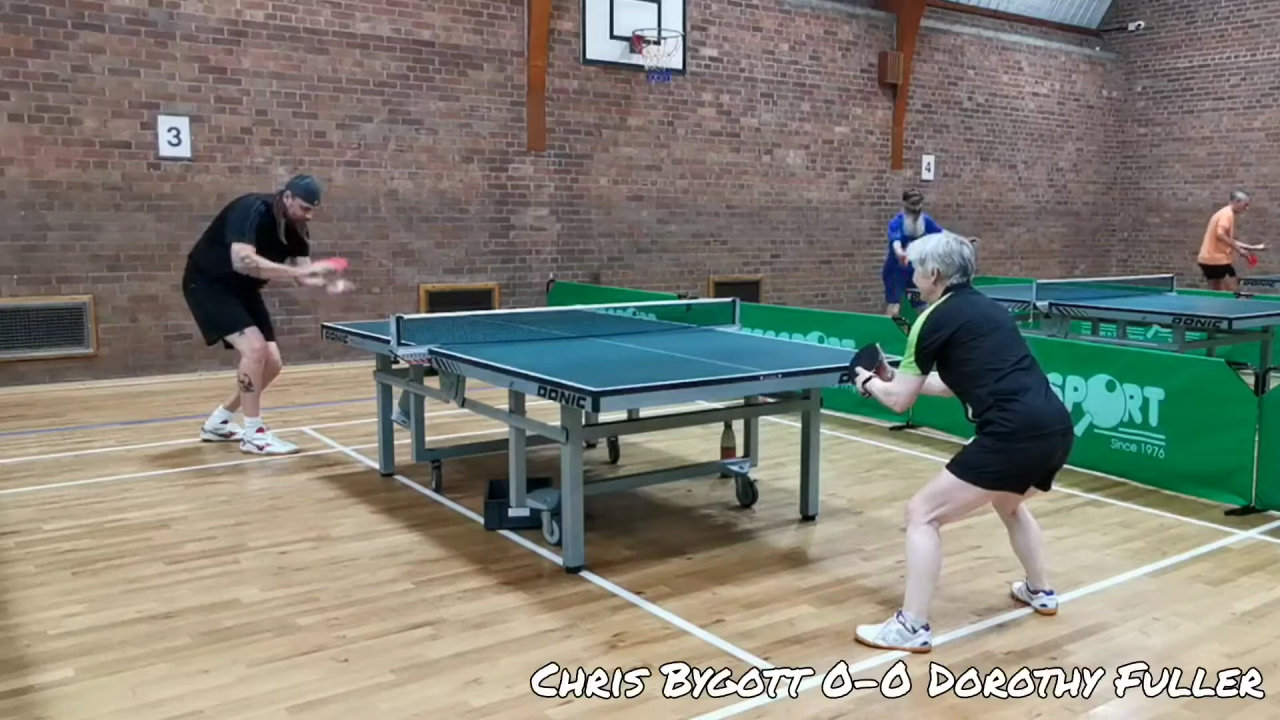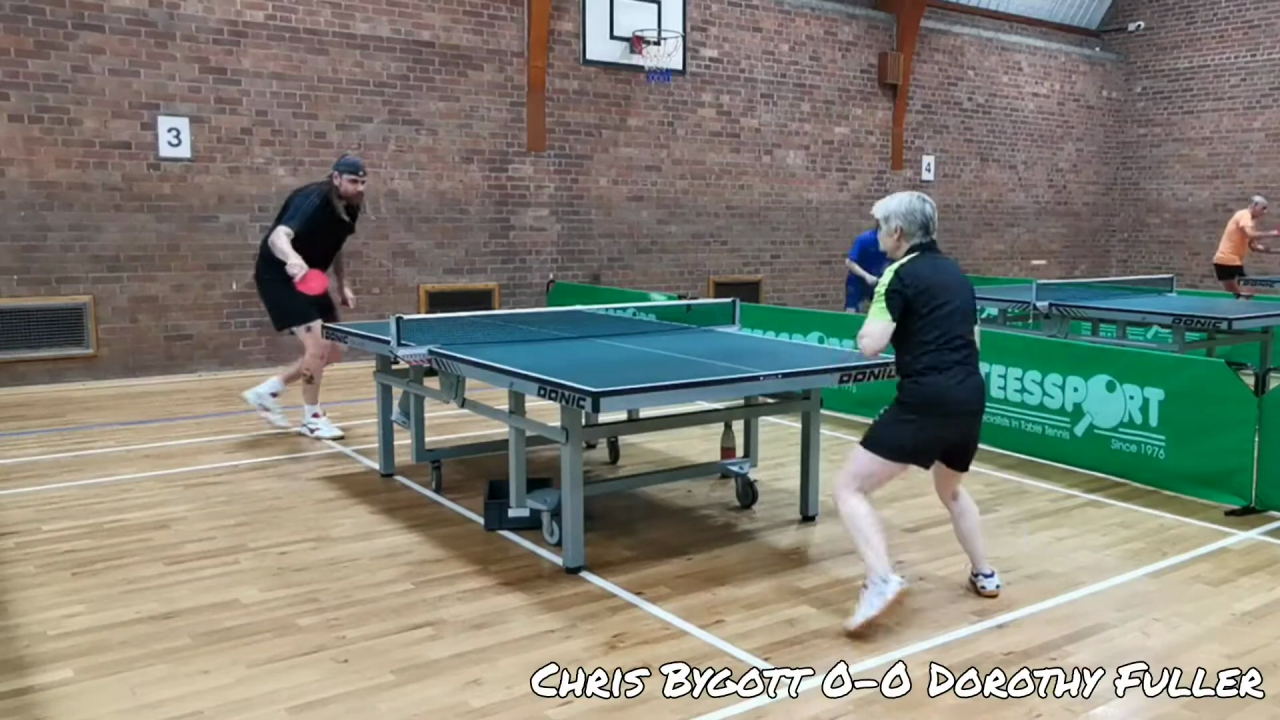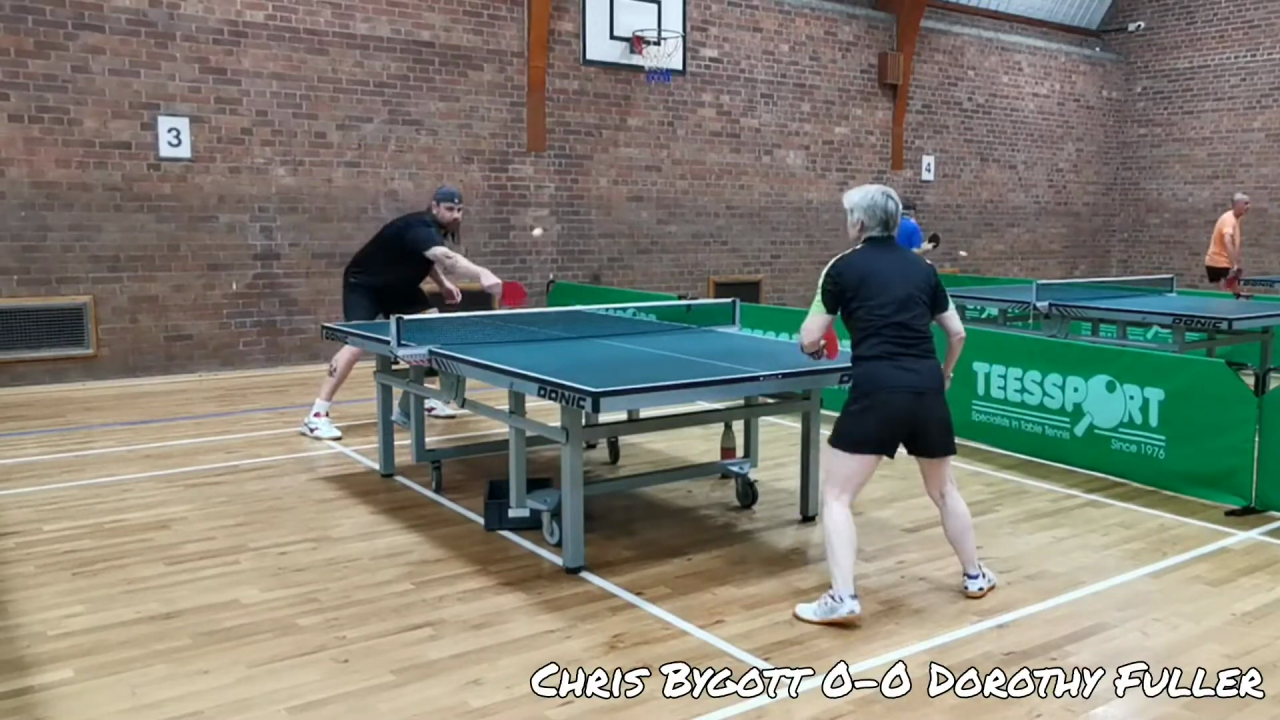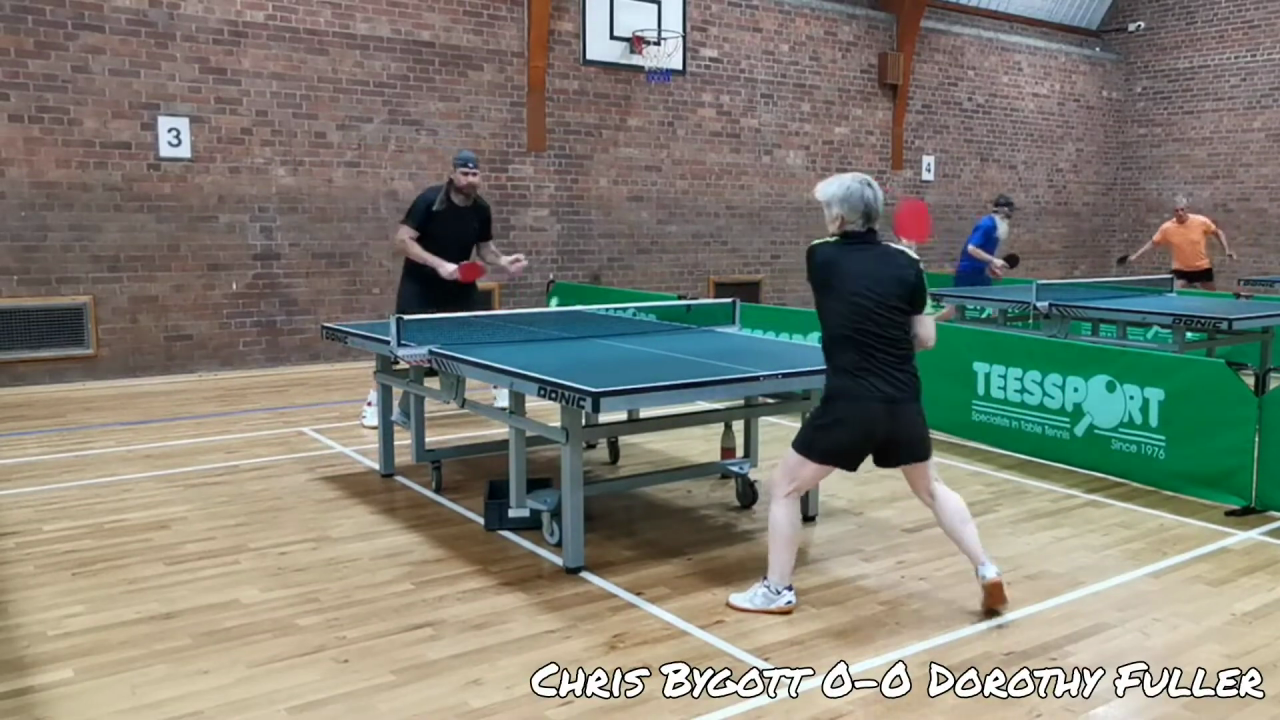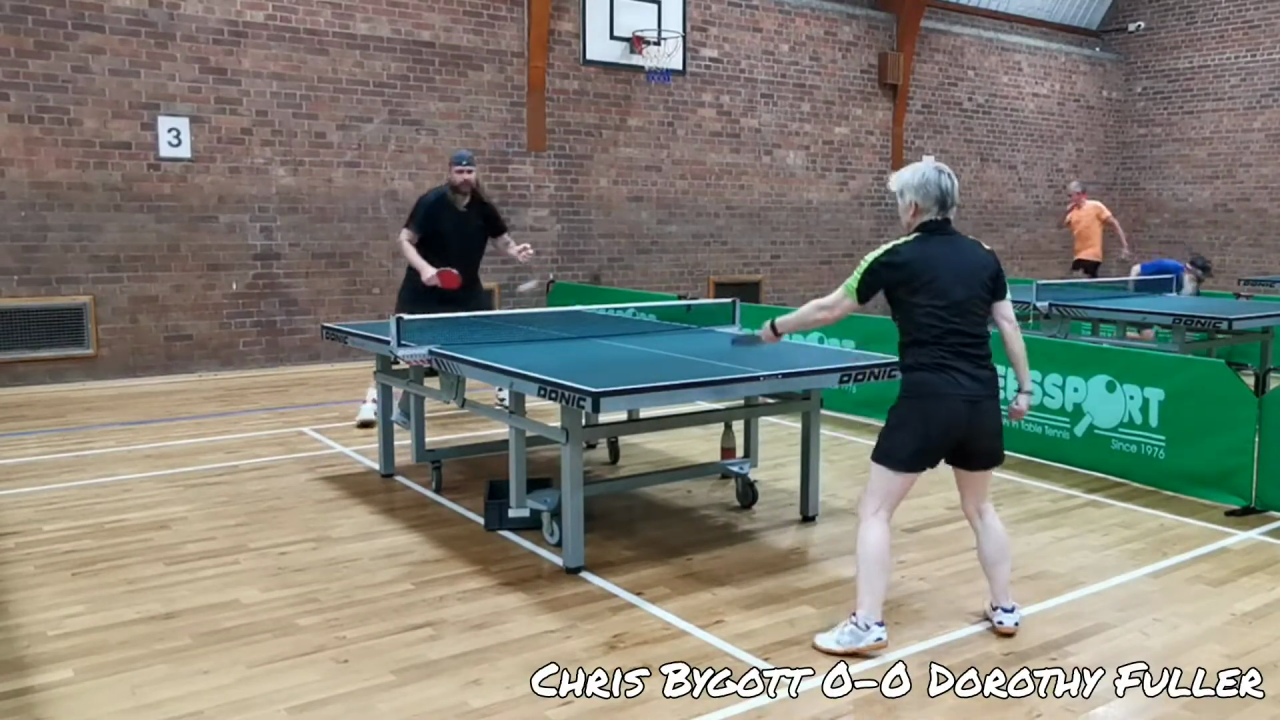
dt=1s
person 1, frame 1
left shoulder: (936, 318)
right shoulder: (985, 308)
left elbow: (899, 400)
left wrist: (868, 382)
right wrist: (895, 376)
left hip: (1016, 435)
right hip: (1056, 429)
left knee: (922, 514)
right knee: (1008, 503)
left ankle: (912, 627)
right ankle: (1040, 591)
person 1, frame 2
left shoulder: (901, 274)
right shoulder: (958, 276)
left elbow: (869, 345)
left wrist: (888, 334)
left hip: (923, 405)
right hip: (970, 403)
left knee: (849, 488)
right knee: (951, 491)
left ankle: (882, 578)
right ankle: (984, 575)
person 1, frame 3
left shoulder: (843, 267)
right shoulder: (922, 268)
left elbow: (808, 339)
right elbow: (957, 333)
left wrist: (816, 346)
right wrist: (943, 374)
left hip: (876, 391)
right hip: (927, 390)
left knee: (837, 495)
right knee: (942, 489)
left ankle: (843, 598)
right ankle: (975, 575)
person 1, frame 4
left shoulder: (820, 257)
right shoulder: (906, 263)
right elbow: (925, 338)
left hip: (848, 404)
right hip: (903, 403)
left knee: (783, 489)
right knee: (930, 490)
left ankle: (778, 591)
right ankle: (985, 572)
person 1, frame 5
left shoulder: (895, 258)
right shoulder: (983, 256)
left elbow: (829, 309)
right elbow: (1009, 326)
left wrist: (776, 327)
right wrist: (1024, 388)
left hip: (927, 398)
right hip: (981, 397)
left knee: (875, 511)
right knee: (979, 506)
left ankle: (866, 626)
right ankle: (1004, 609)
person 2, frame 1
left shoulder: (295, 227)
right shoulder: (252, 210)
left elbow: (300, 268)
right elbow: (242, 261)
left wrist: (325, 281)
right wrist: (299, 271)
left hip: (243, 291)
right hip: (207, 284)
left knee: (271, 364)
right knee: (254, 349)
left ankle: (218, 422)
right ankle: (254, 433)
person 2, frame 2
left shoulder: (349, 208)
right shoulder: (311, 201)
right elbow: (277, 238)
left wrist: (343, 284)
right wrist: (293, 259)
right hip: (278, 277)
left knee: (333, 349)
right knee: (318, 345)
left ankle: (266, 391)
right ankle: (311, 417)
person 2, frame 3
left shoulder: (439, 230)
right shoulder: (421, 229)
left elbow: (435, 262)
right elbow: (446, 258)
left wrist: (443, 284)
right wrist: (483, 274)
left hip: (399, 288)
right hip: (364, 285)
right knee: (355, 345)
left ankle: (423, 399)
right ankle: (317, 415)
person 2, frame 4
left shoulder: (481, 209)
right shoulder: (430, 200)
left elbow: (485, 248)
right elbow: (402, 240)
left wrist: (504, 262)
right wrist: (438, 264)
left hip: (460, 282)
right hip: (420, 281)
left ankle: (500, 392)
right ankle: (373, 403)
person 2, frame 5
left shoulder: (485, 207)
right shoulder: (430, 202)
left elbow: (501, 239)
right elbow: (406, 240)
left wrist: (515, 251)
right wrist: (423, 268)
left hip: (466, 284)
right hip: (425, 282)
left ankle: (504, 391)
right ankle: (372, 401)
